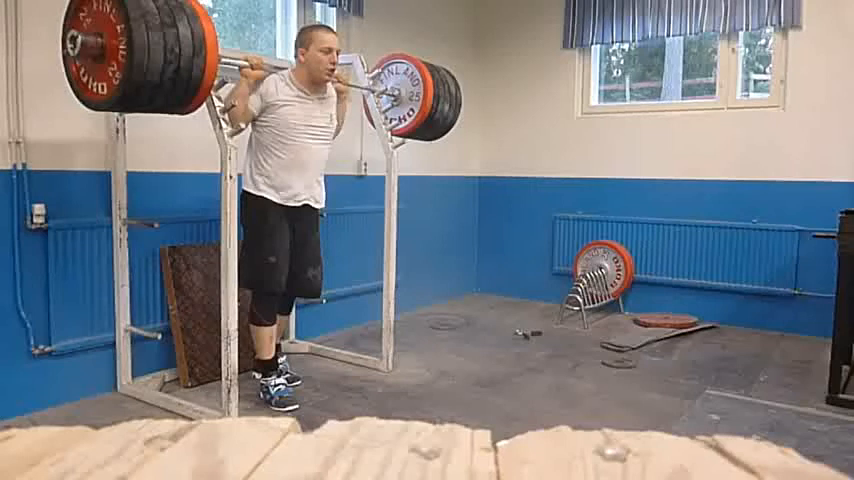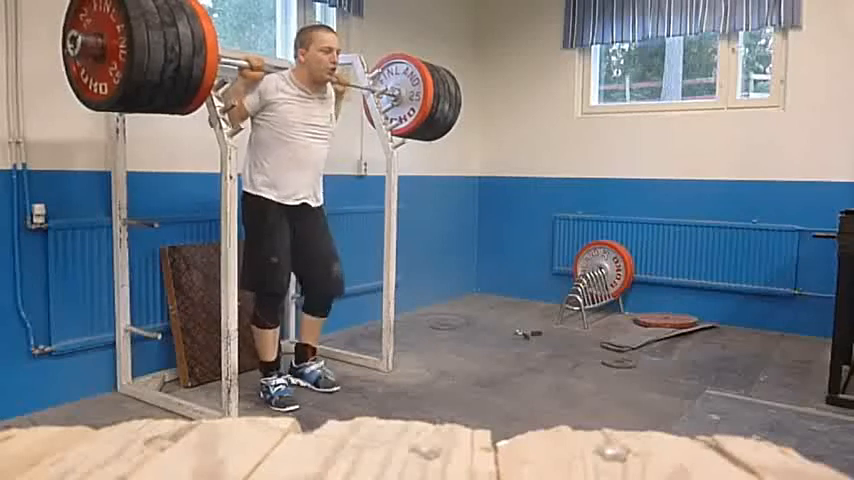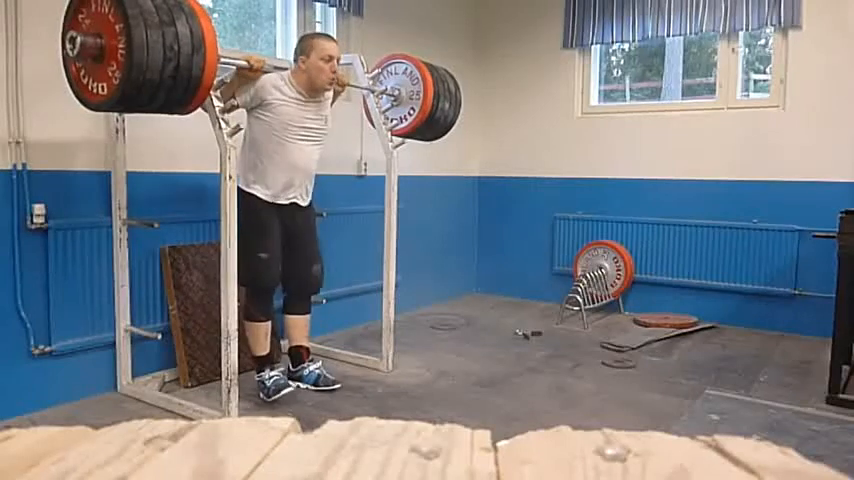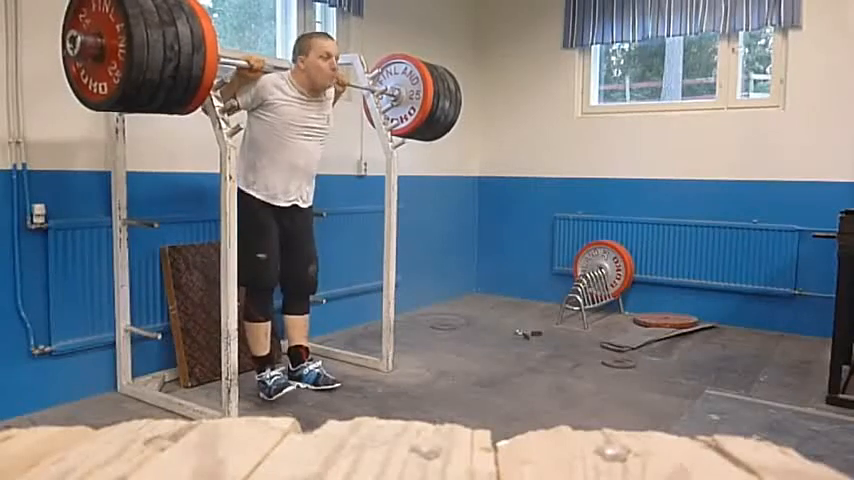
dt=0.4s
person 1, frame 1
left shoulder: (328, 94)
right shoulder: (270, 88)
right elbow: (225, 122)
left wrist: (342, 97)
right wrist: (245, 80)
left hip: (308, 205)
right hip: (267, 203)
left knee: (295, 288)
right knee: (268, 289)
left ankle: (270, 357)
right ankle: (269, 377)
person 1, frame 2
left shoulder: (327, 94)
right shoulder: (269, 87)
right wrist: (243, 79)
left hip: (310, 204)
right hip: (268, 204)
left knee: (326, 284)
right knee: (271, 292)
left ankle: (305, 362)
right ankle: (271, 378)
person 1, frame 3
left shoulder: (324, 96)
right shoulder: (267, 86)
left wrist: (337, 92)
right wrist: (241, 75)
left hip: (300, 203)
right hip: (260, 201)
left knee: (302, 285)
right knee: (262, 286)
left ankle: (302, 364)
right ankle: (266, 372)
person 1, frame 4
left shoulder: (325, 97)
right shoulder: (267, 87)
left wrist: (337, 93)
right wrist: (241, 77)
left hip: (299, 204)
right hip: (260, 202)
left knee: (302, 285)
right knee: (261, 286)
left ankle: (301, 363)
right ankle: (266, 372)
